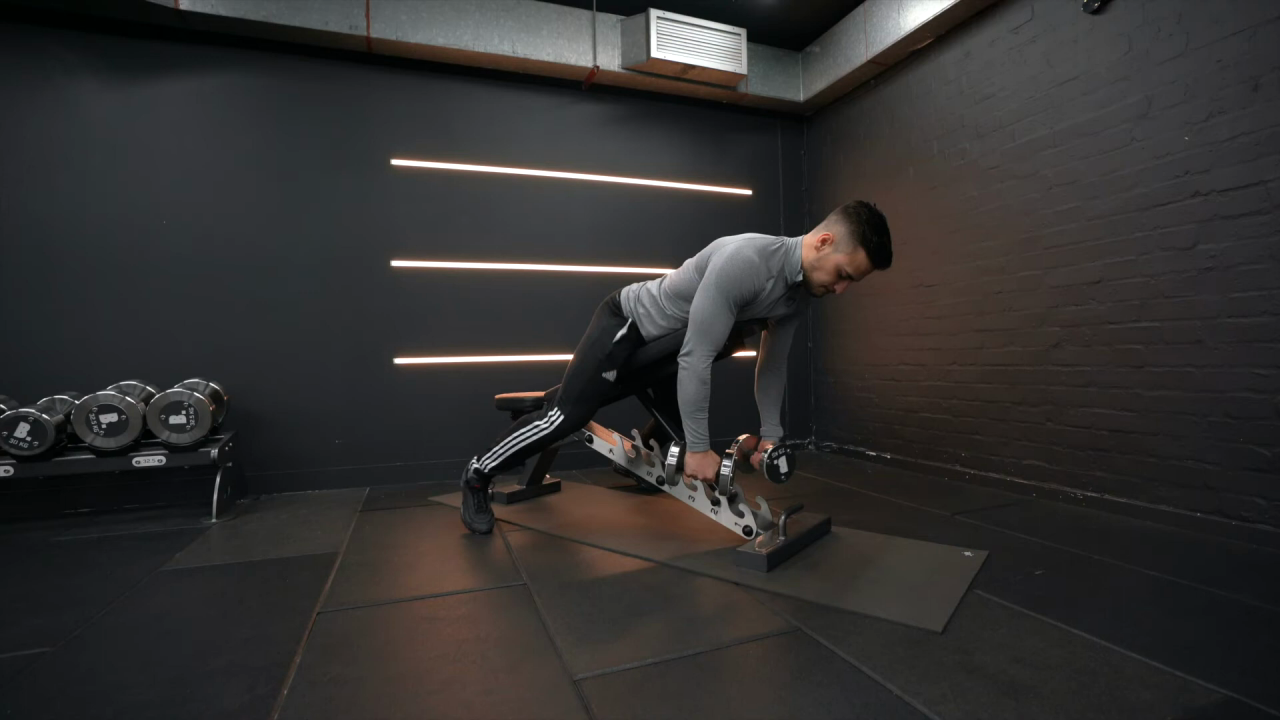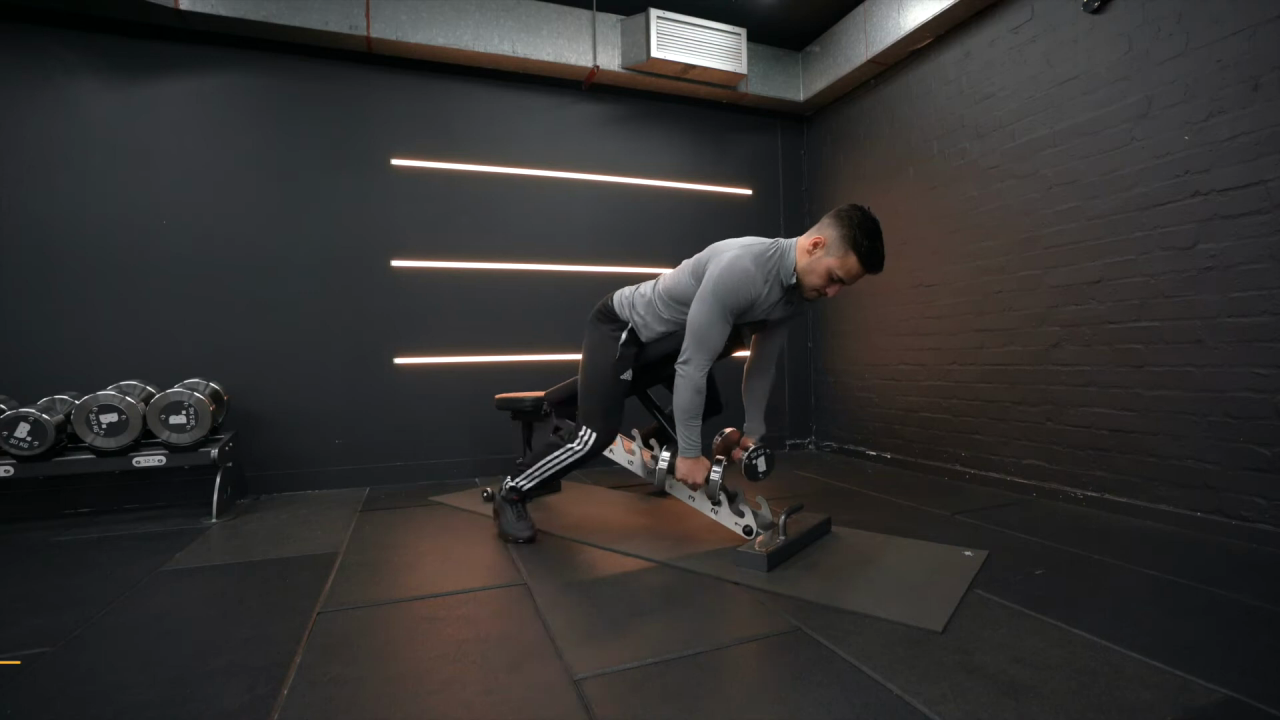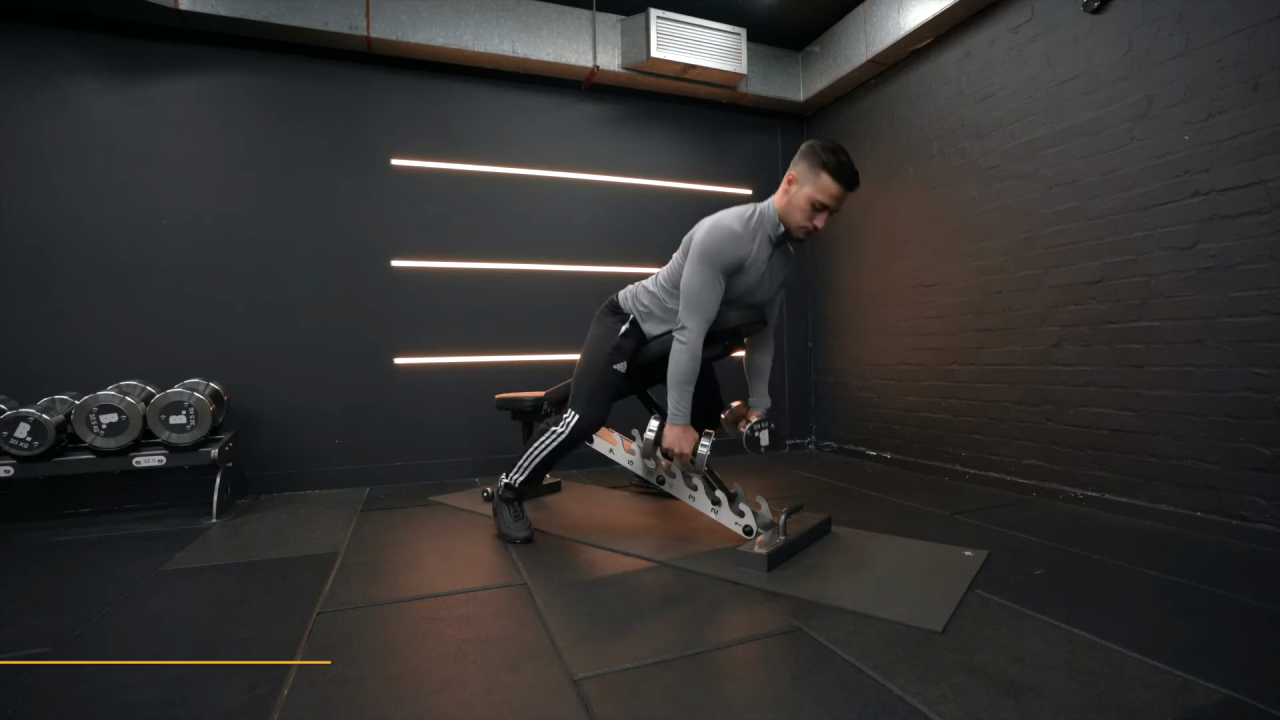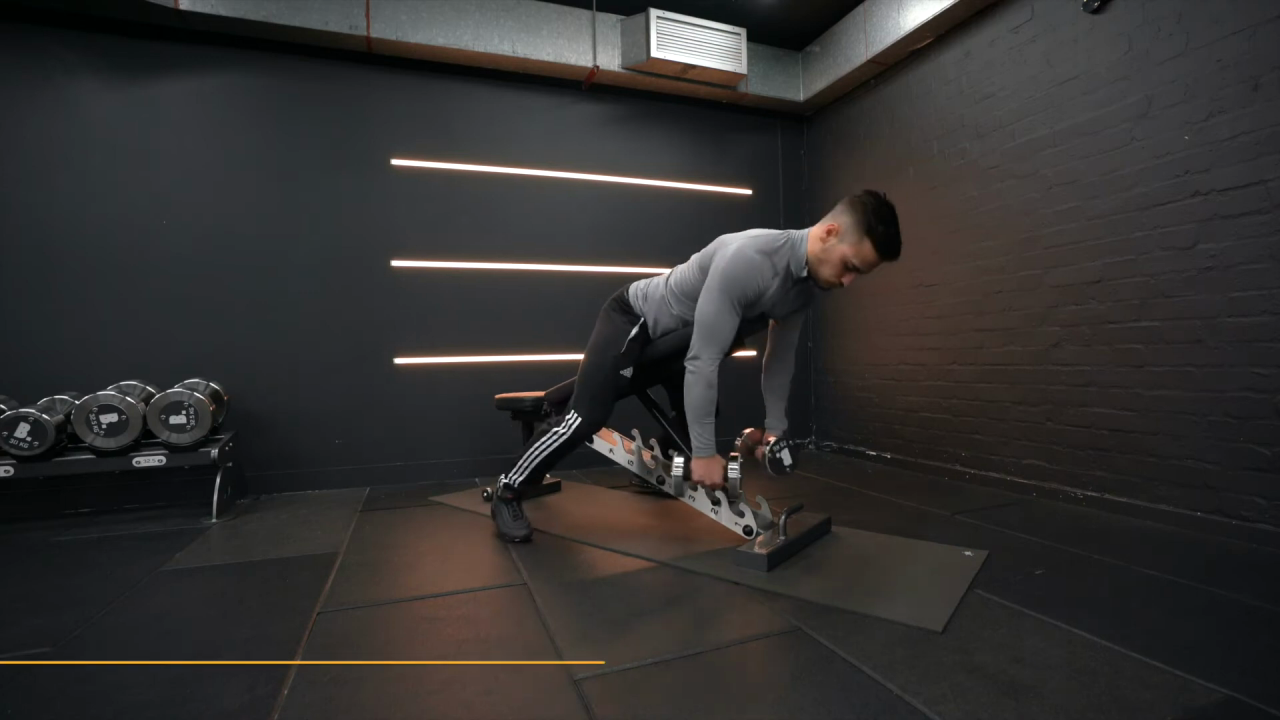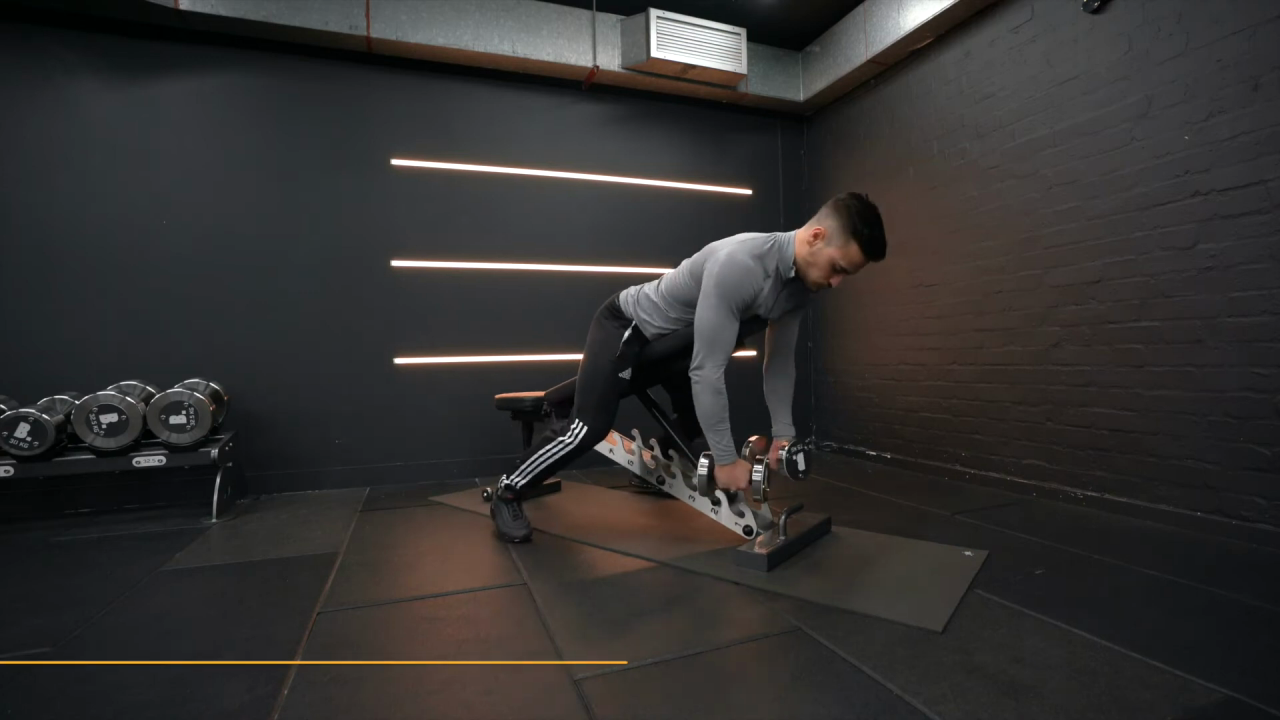
dt=0.4s
person 1, frame 1
left shoulder: (798, 293)
right shoulder: (744, 261)
left elbow: (772, 364)
right elbow: (696, 358)
left wrist: (770, 434)
right wrist: (698, 448)
left hip: (667, 336)
right hip: (626, 321)
left knee: (681, 415)
right knee: (568, 415)
right ankle: (480, 476)
person 1, frame 2
left shoulder: (792, 293)
right shoulder: (741, 269)
left elbow: (762, 362)
right elbow: (693, 366)
left wrist: (752, 432)
right wrist: (689, 453)
left hip: (663, 335)
right hip: (620, 325)
left knee: (703, 406)
right knee: (597, 433)
right ankle: (512, 494)
person 1, frame 3
left shoulder: (783, 256)
right shoulder: (726, 233)
left elbow: (761, 333)
right elbow: (691, 332)
left wrist: (758, 403)
right wrist: (676, 420)
left hip: (669, 334)
right hip: (628, 320)
left knee: (707, 415)
right knee: (586, 417)
right ankle: (509, 490)
person 1, frame 4
left shoulder: (806, 282)
right shoulder: (747, 260)
left elbow: (780, 356)
right elbow: (703, 361)
left wrist: (774, 427)
right wrist: (703, 454)
left hip: (676, 331)
right hip: (634, 319)
left knee: (698, 415)
right knee: (587, 418)
right ankle: (508, 492)
person 1, frame 5
left shoulder: (798, 287)
right shoulder: (738, 265)
left elbow: (780, 361)
right elbow: (707, 369)
left wrist: (783, 433)
right wrist: (726, 460)
left hip: (670, 336)
right hip: (627, 325)
left knee: (699, 415)
right knee: (590, 428)
right ankle: (508, 493)
